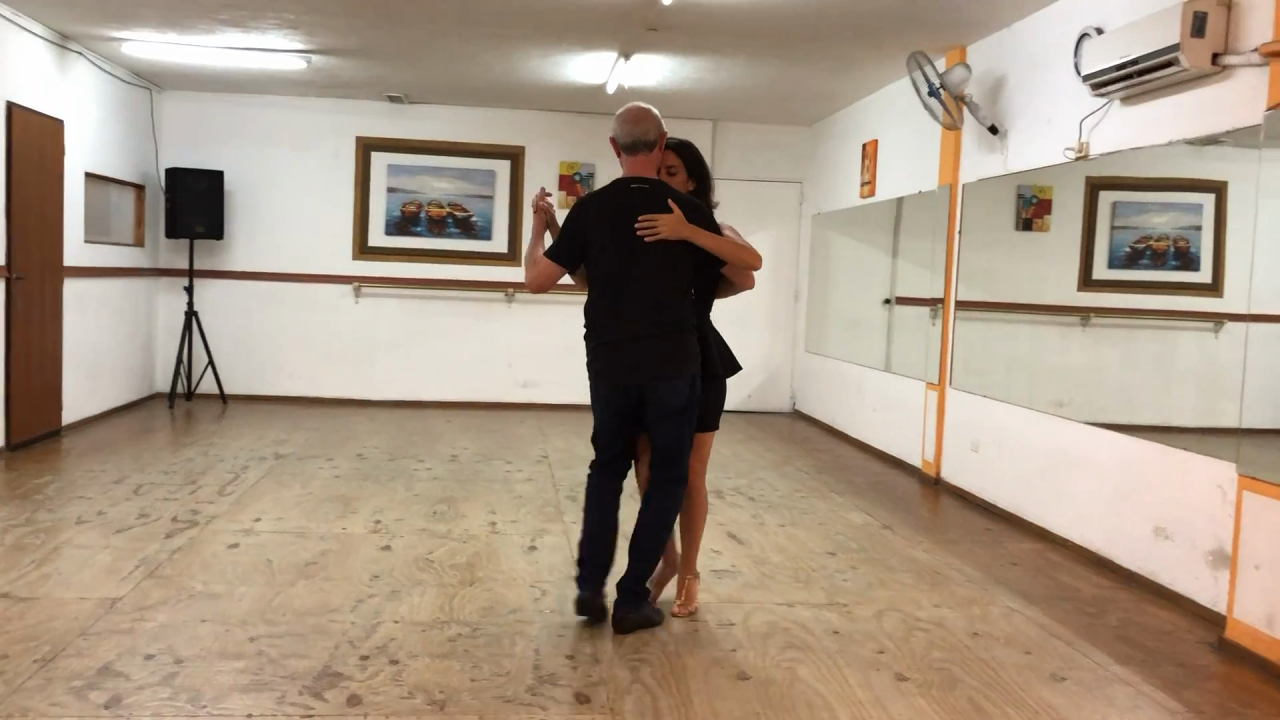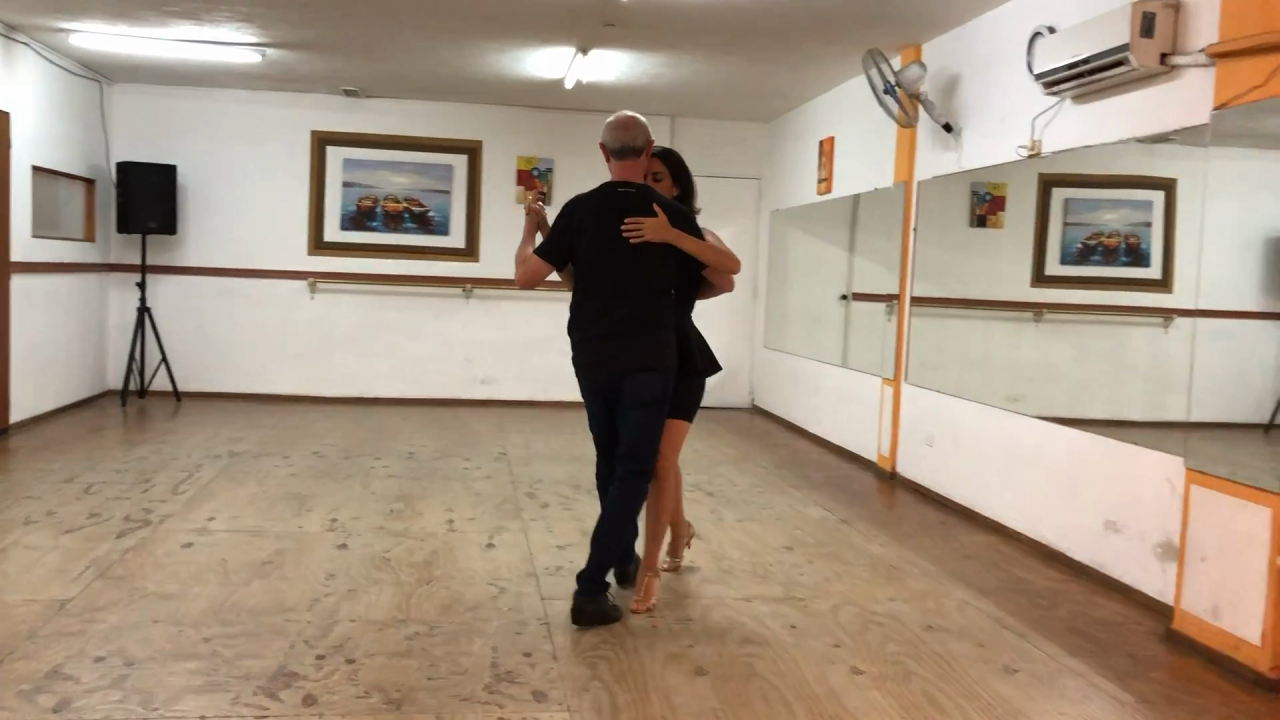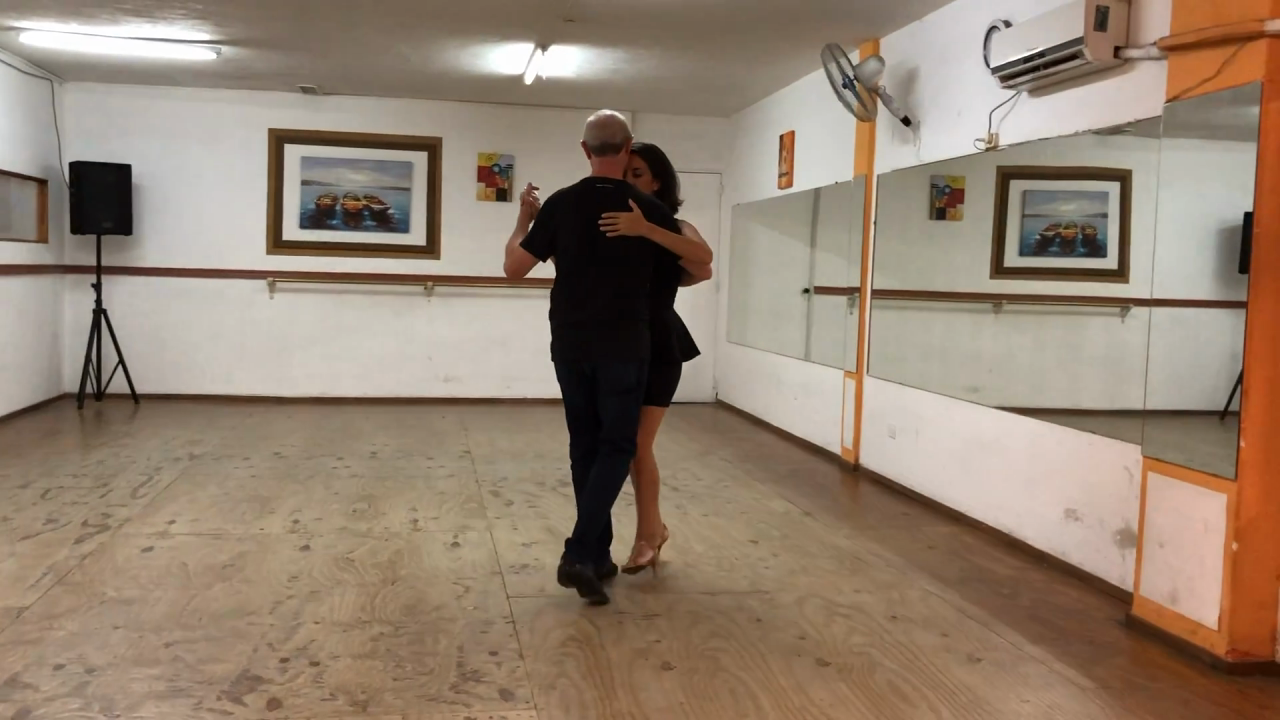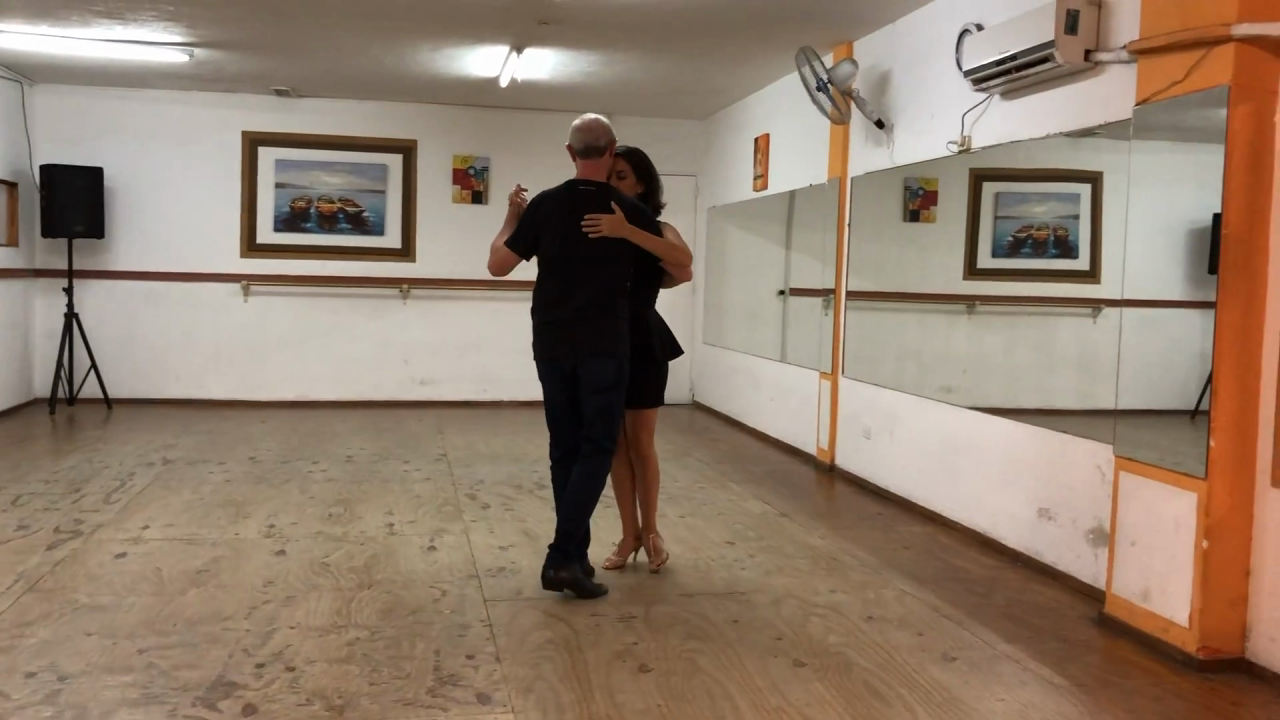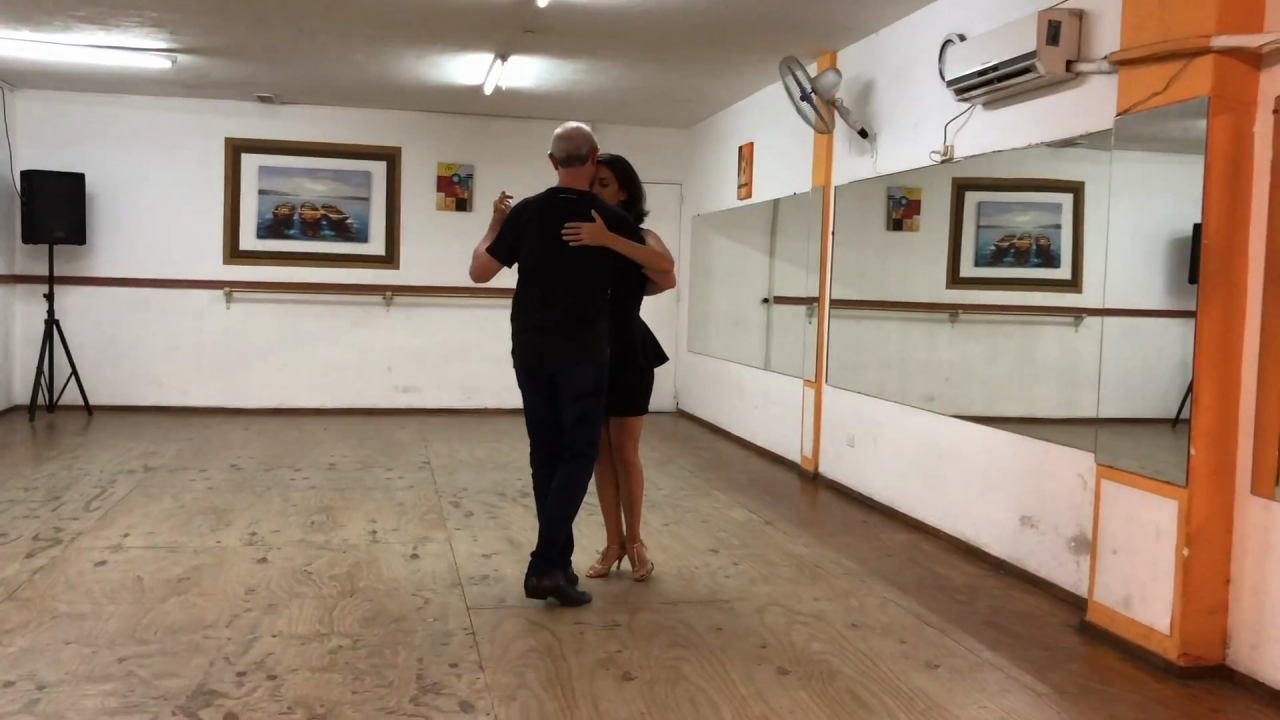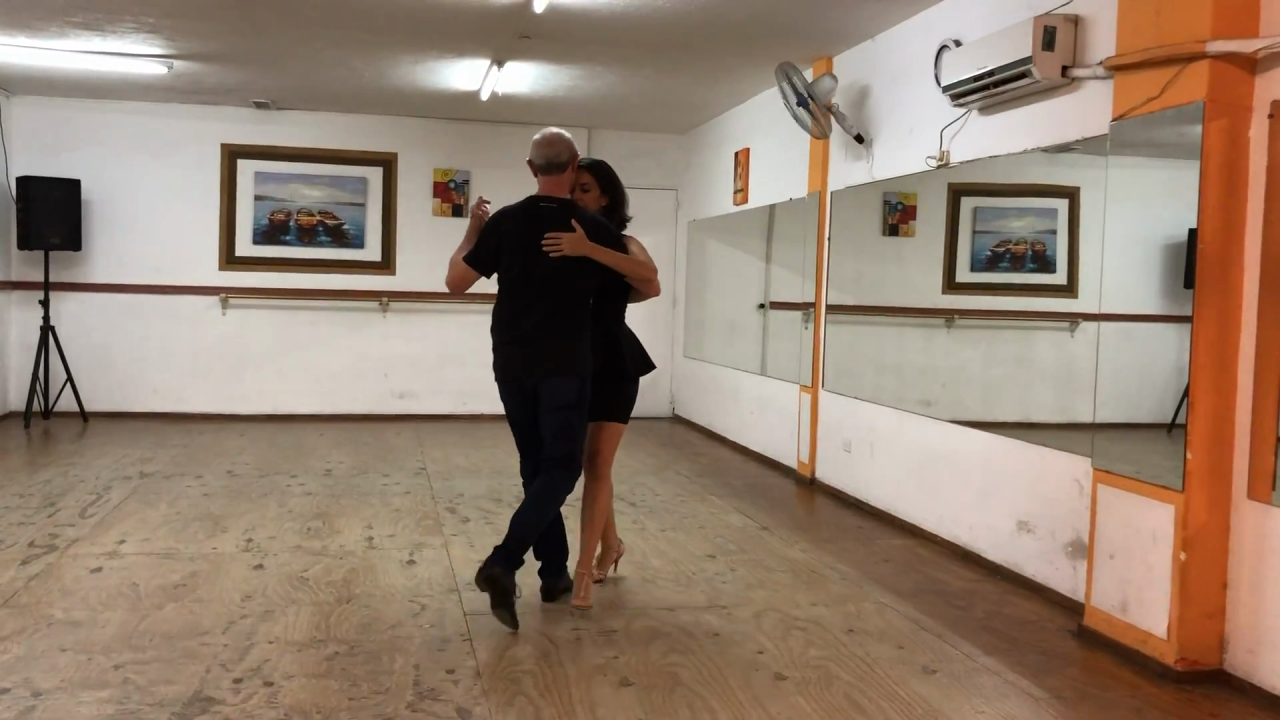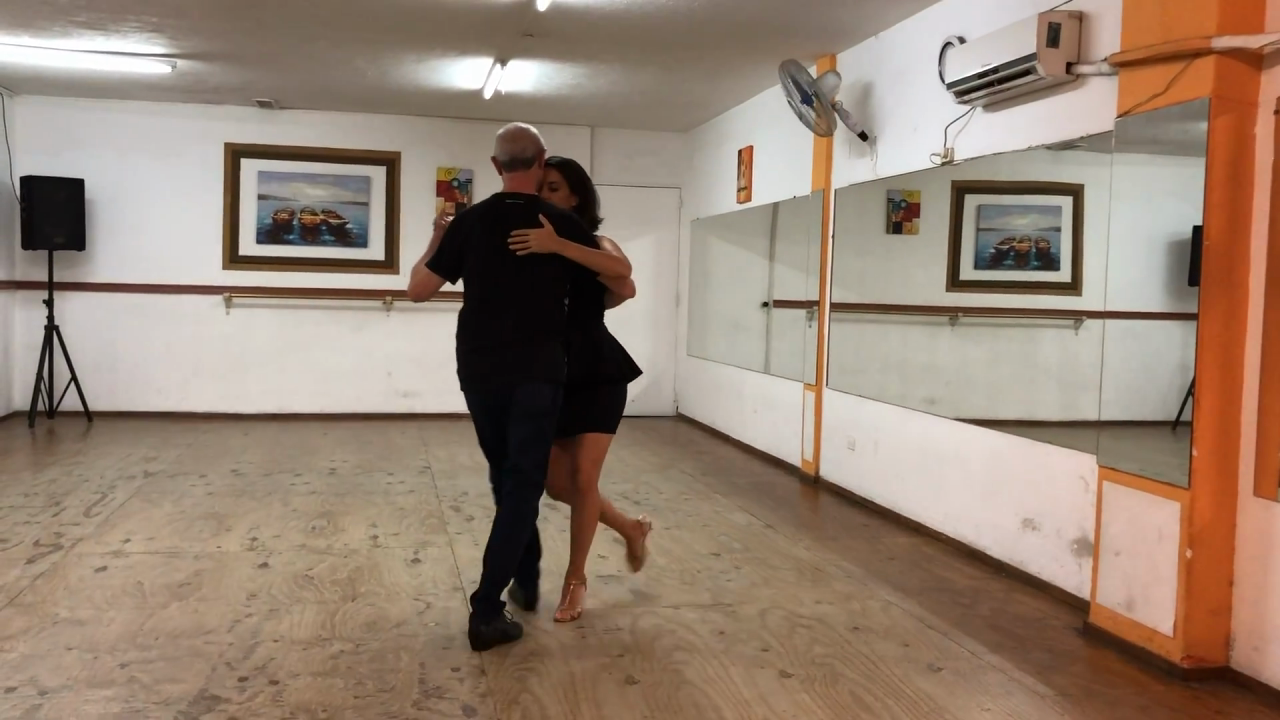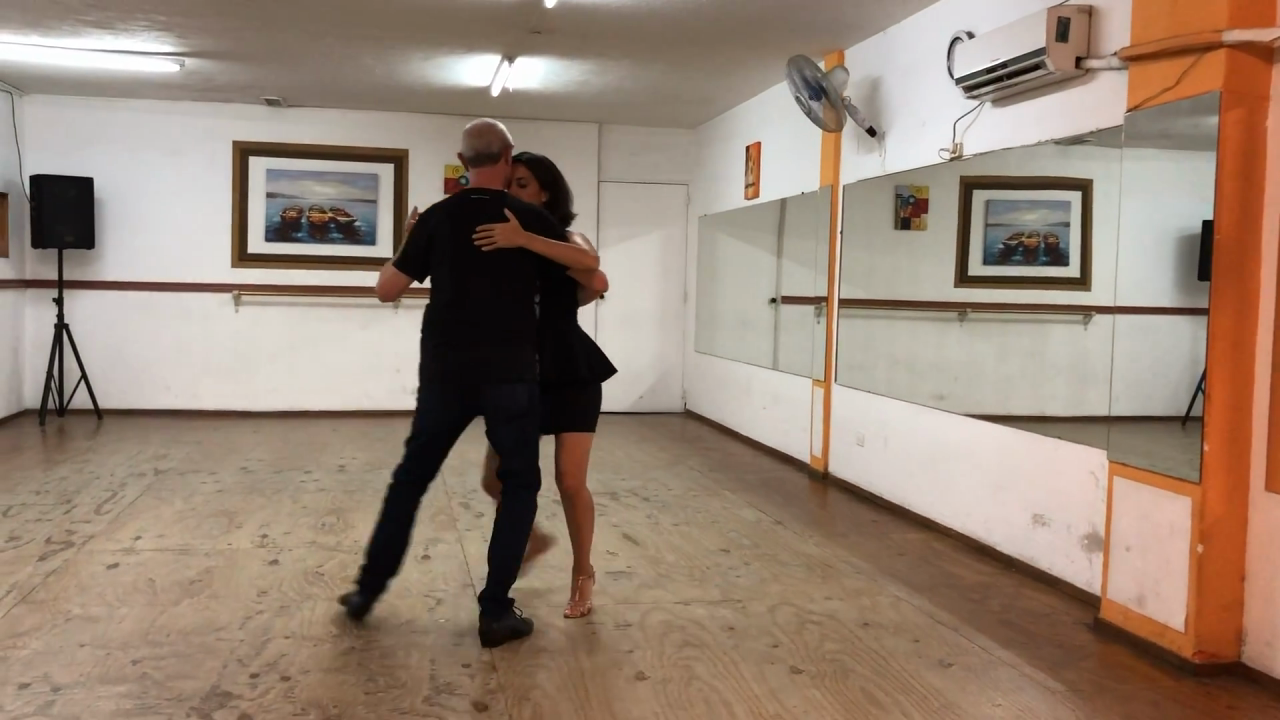
dt=0.4s
person 1, frame 1
left shoulder: (591, 209)
right shoulder: (688, 211)
left elbow: (537, 280)
left wrist: (538, 227)
right wrist: (697, 288)
left hip: (609, 366)
right hip: (671, 368)
left knee: (607, 470)
right knee: (667, 478)
left ankle: (590, 584)
right ankle: (632, 597)
person 1, frame 2
left shoulder: (579, 210)
right shoulder: (672, 215)
left elbow: (527, 276)
left wrist: (530, 229)
right wrist: (679, 290)
left hip: (592, 359)
right hip: (648, 361)
left knee: (610, 461)
right knee: (633, 470)
left ankle: (624, 559)
right ankle: (591, 588)
person 1, frame 3
left shoulder: (561, 204)
right shoulder: (648, 210)
left elbow: (514, 267)
left wrist: (524, 219)
right wrist: (658, 279)
left hip: (570, 348)
right hip: (623, 349)
left knee: (585, 449)
right knee: (615, 450)
left ankle: (596, 553)
right ankle: (580, 552)
person 1, frame 4
left shoulder: (545, 205)
right shoulder: (630, 212)
left elbow: (498, 265)
left wrist: (512, 217)
left hip: (552, 347)
right hip: (604, 349)
left knee: (565, 449)
right knee: (595, 449)
left ankle: (573, 555)
right ankle: (563, 556)
person 1, frame 5
left shoulder: (526, 213)
right shoulder: (612, 220)
left elbow: (480, 271)
left wrist: (496, 224)
left hip: (531, 354)
right hip: (583, 357)
left knee: (545, 457)
right knee: (577, 456)
left ankle: (557, 561)
right ankle: (546, 564)
person 1, frame 6
left shoulder: (505, 222)
right shoulder: (594, 229)
left elbow: (456, 282)
left wrist: (474, 232)
left hip: (513, 366)
right hip: (566, 366)
left knee: (536, 468)
right knee: (559, 469)
left ankle: (554, 571)
right ankle: (503, 561)
person 1, frame 7
left shoulder: (469, 222)
right shoulder: (562, 225)
left elbow: (418, 290)
left wrist: (436, 240)
left hip: (478, 371)
right hip: (537, 372)
left knee: (505, 476)
right knee: (524, 483)
left ankle: (523, 578)
right ankle: (487, 611)
person 1, frame 8
left shoulder: (436, 219)
right shoulder: (532, 221)
left elbow: (388, 290)
right elbow: (590, 276)
left wrist: (404, 244)
left hip: (444, 372)
right hip: (509, 374)
left knee: (412, 474)
right knee: (520, 488)
left ankle: (369, 587)
right ankle: (496, 610)
person 2, frame 1
left shoulder: (711, 233)
right shoulder: (637, 233)
left elbow: (752, 264)
right elbow: (590, 279)
left wrist: (687, 231)
right wrist: (551, 225)
left hip: (698, 364)
left knee: (689, 474)
right knee: (648, 473)
left ankle: (689, 571)
right ankle: (670, 554)
person 2, frame 2
left shoulder: (693, 236)
right shoulder: (623, 235)
left elbow: (729, 268)
left wrist: (669, 235)
left hip: (681, 360)
left knee: (659, 462)
right knee: (655, 459)
left ankle: (648, 571)
right ankle: (680, 530)
person 2, frame 3
left shoulder: (674, 229)
right shoulder: (610, 227)
left elbow: (704, 260)
left wrist: (646, 229)
left hip: (659, 345)
left knee: (639, 443)
left ankle: (646, 539)
right ankle: (656, 528)
person 2, frame 4
left shoulder: (656, 231)
right shoulder: (594, 228)
left elbow: (683, 262)
left wrist: (627, 231)
left hip: (643, 346)
left knee: (641, 444)
right knee: (615, 444)
left ankle: (650, 531)
right ankle: (629, 535)
person 2, frame 5
left shoulder: (639, 238)
right shoulder: (576, 237)
left elbow: (666, 269)
left wrist: (609, 239)
left hip: (628, 354)
left knee: (625, 452)
right knee: (600, 452)
left ankle: (634, 540)
right ankle: (613, 542)
person 2, frame 6
left shoulder: (622, 245)
right shoulder: (557, 242)
left elbow: (648, 279)
left wrist: (587, 250)
left hip: (614, 364)
left knee: (597, 462)
right knee: (592, 462)
left ankle: (584, 571)
right ankle: (609, 546)
person 2, frame 7
left shoulder: (595, 246)
right shoulder: (526, 246)
left elbow: (622, 273)
left wrist: (558, 245)
left hip: (598, 373)
left knee: (583, 478)
right knee: (558, 482)
left ankle: (575, 579)
right ankle: (629, 527)
person 2, frame 8
left shoulder: (565, 243)
right shoulder: (499, 245)
left elbow: (592, 273)
left wrist: (522, 239)
left hip: (572, 373)
left knee: (569, 479)
right knee: (496, 479)
left ankle: (583, 573)
right ankle: (531, 539)
